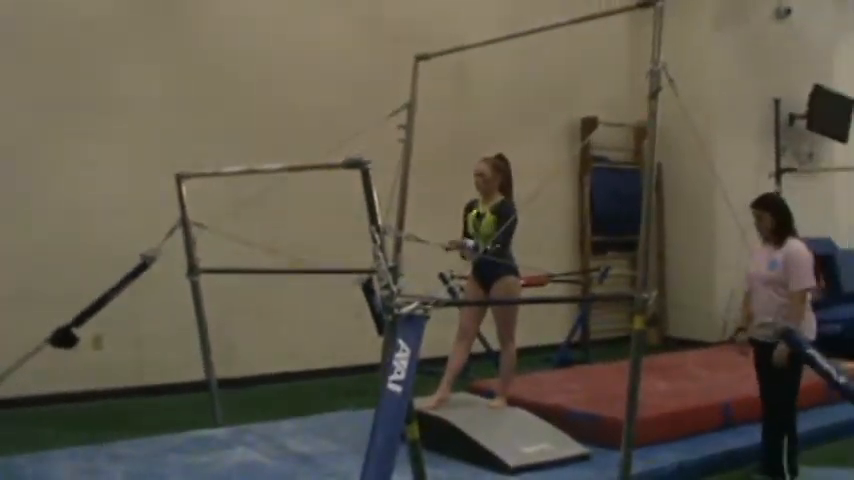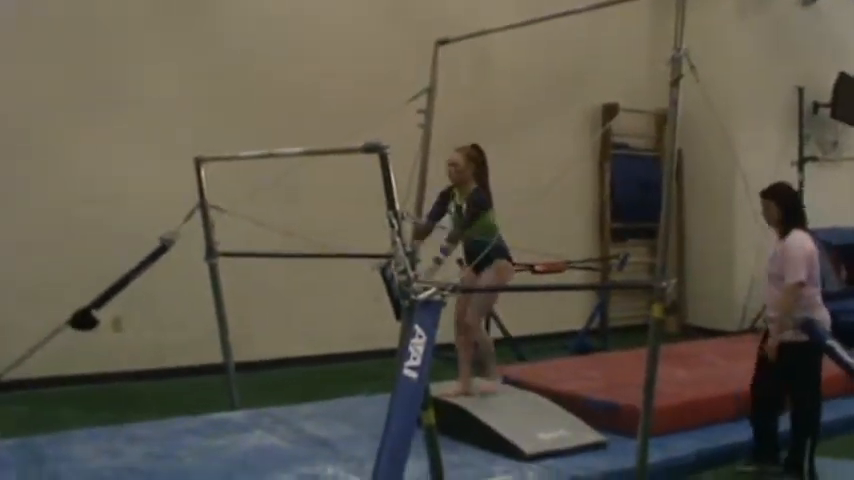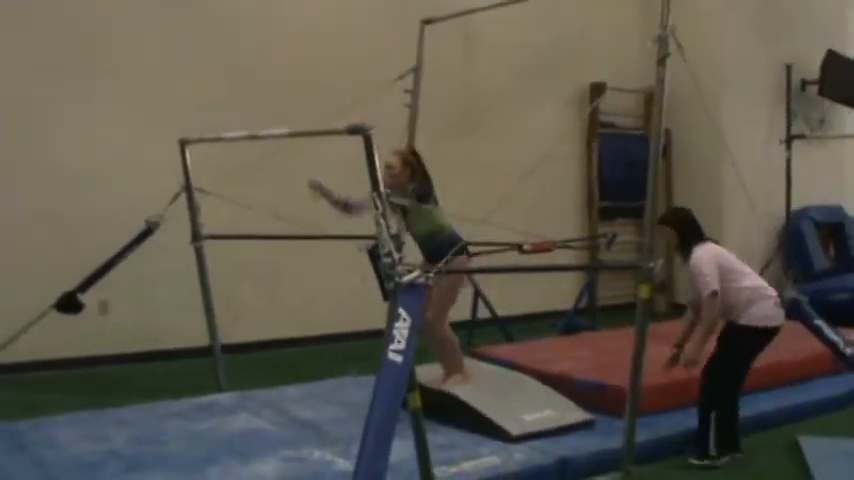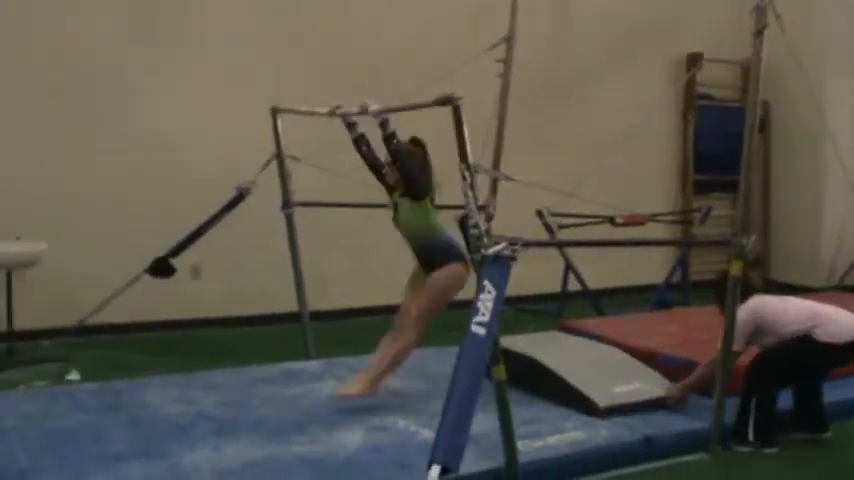
dt=0.7s
person 1, frame 1
left shoulder: (506, 209)
right shoulder: (471, 208)
left elbow: (500, 248)
right elbow: (468, 243)
left wrist: (467, 244)
right wrist: (463, 250)
left hip: (503, 275)
right hip: (478, 274)
left knee: (505, 338)
right knee: (463, 334)
left ankle: (502, 395)
right ankle: (443, 390)
person 1, frame 2
left shoulder: (481, 196)
right shoulder: (448, 195)
left elbow: (461, 227)
right elbow: (428, 224)
left wrist: (440, 257)
left hip: (496, 261)
right hip: (473, 262)
left knee: (472, 321)
right knee: (460, 321)
left ankle: (493, 373)
right ankle: (465, 382)
person 1, frame 3
left shoulder: (422, 191)
right shoulder: (394, 196)
right elbow: (354, 207)
right wrist: (328, 194)
left hip: (455, 255)
right hip: (433, 258)
left knee: (434, 320)
right knee: (421, 318)
left ankle: (460, 371)
right ankle: (450, 370)
person 1, frame 4
left shoulder: (415, 190)
right shoulder: (396, 190)
left elbow: (396, 155)
right elbow: (369, 156)
left wrist: (379, 116)
right wrist: (350, 123)
left hip: (451, 262)
right hip: (430, 263)
left knee: (412, 321)
right knee: (404, 320)
left ankle: (369, 380)
right ankle: (367, 376)
person 2, frame 1
left shoulder: (795, 251)
right shoulder: (760, 251)
left elbow: (799, 299)
left wrist: (786, 342)
right wrist: (744, 328)
left hip: (790, 341)
right hip: (764, 338)
left knee: (781, 405)
right knee: (770, 405)
person 2, frame 2
left shoulder: (797, 243)
right shoulder: (785, 241)
left elbow: (793, 294)
left wrist: (775, 337)
right wrist: (770, 333)
left hip: (800, 337)
right hip: (781, 333)
left knee: (804, 403)
right knee: (763, 393)
right ankle: (764, 456)
person 2, frame 3
left shoulder: (700, 258)
right shoulder: (702, 253)
left elbow: (712, 309)
right elbow: (696, 309)
left wrist: (695, 348)
right wrist: (680, 345)
left hip: (759, 316)
right hip: (749, 316)
left knee: (715, 379)
right knee: (723, 379)
left ankle: (713, 450)
right ankle: (727, 443)
person 2, frame 4
left shoulder: (744, 314)
right shoulder: (760, 304)
left elbow: (718, 363)
left wrist: (684, 387)
left hip: (833, 338)
left knee: (761, 370)
right knee: (805, 363)
left ankle: (758, 438)
right ankle: (813, 424)
